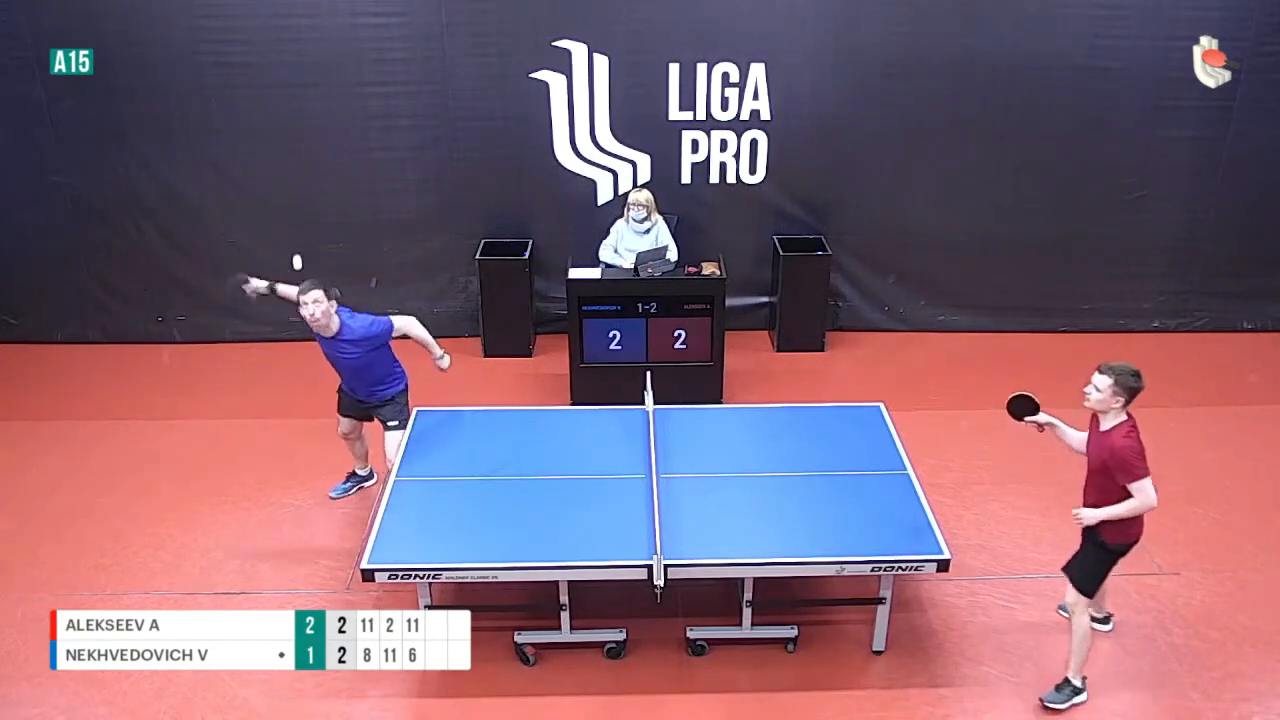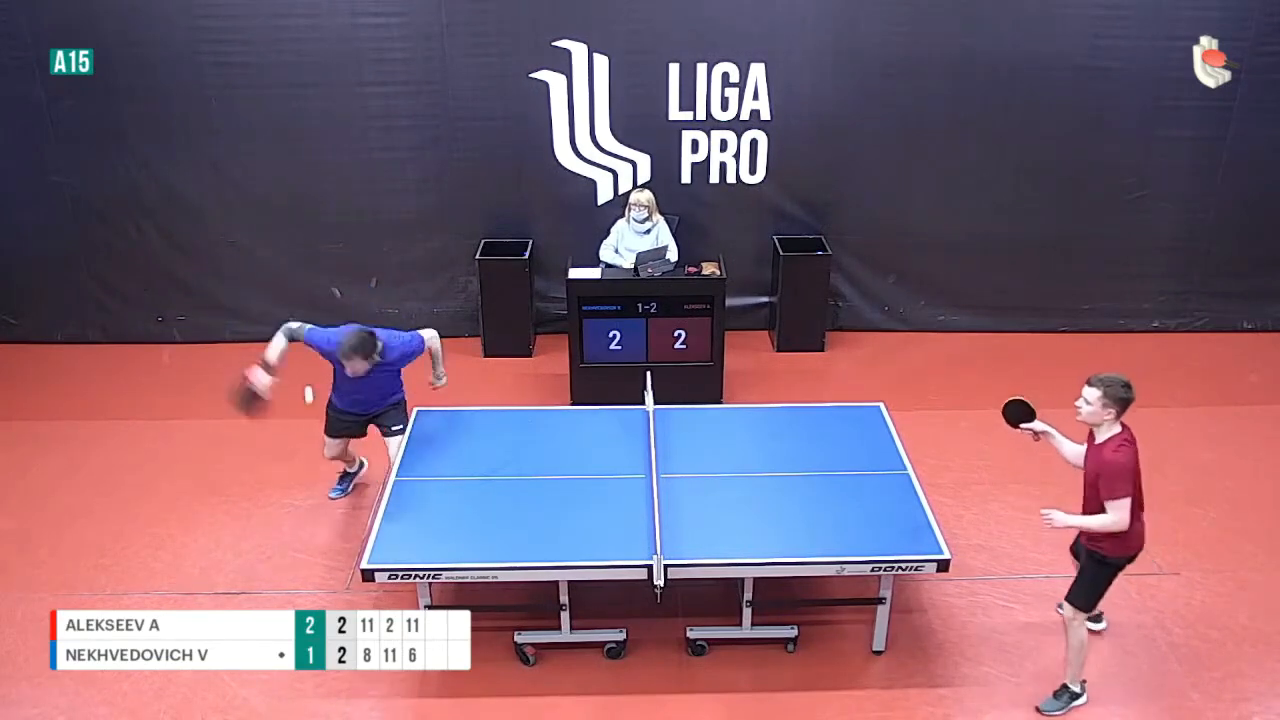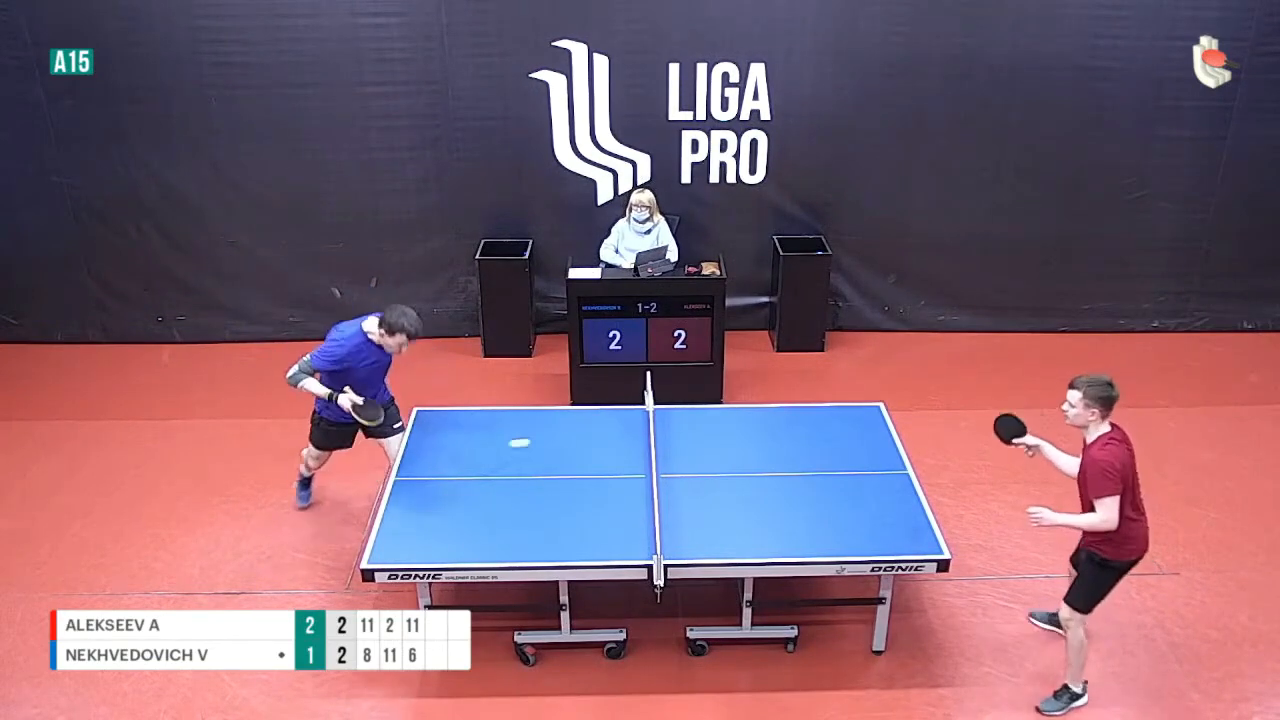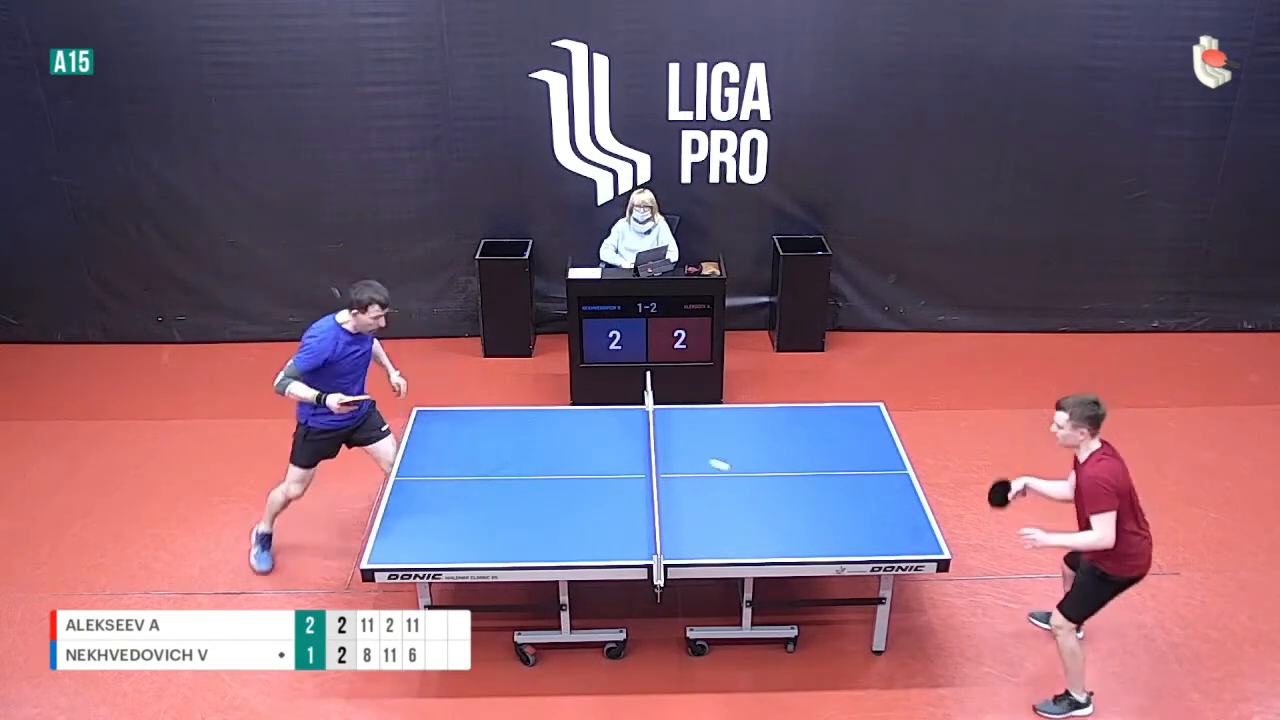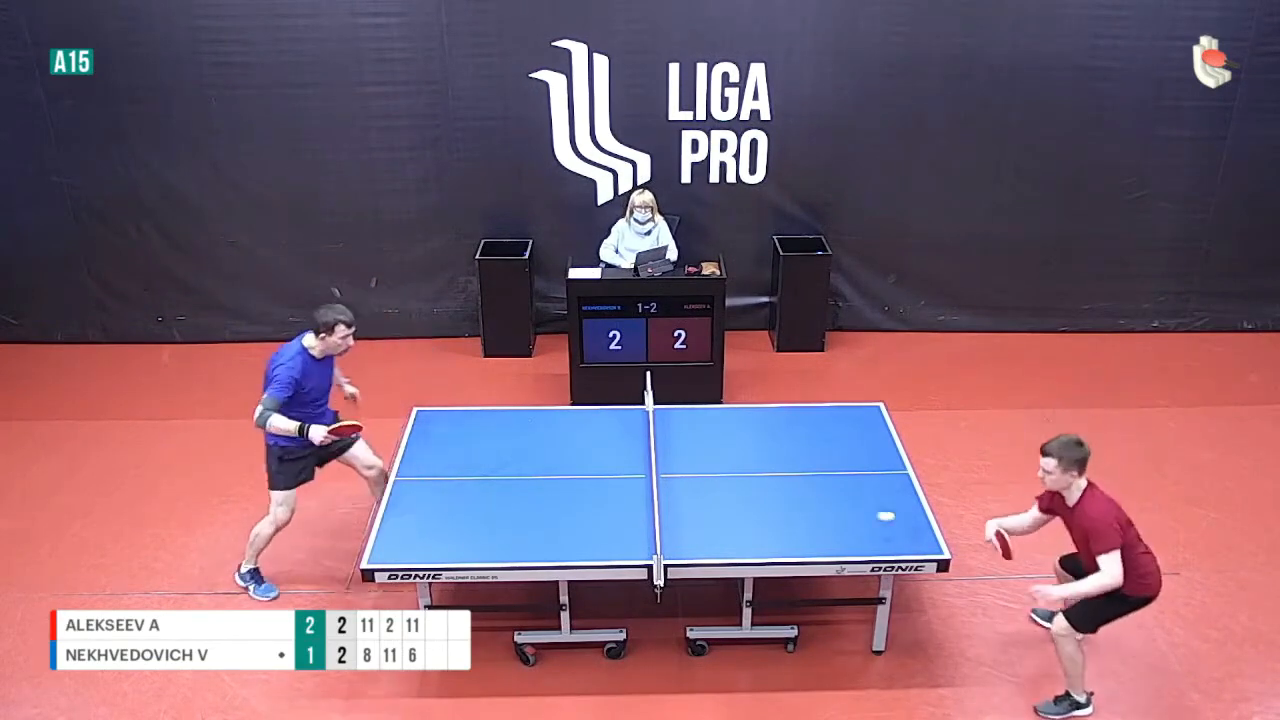
dt=0.2s
person 1, frame 1
left shoulder: (1122, 445)
right shoulder: (1102, 419)
left elbow: (1148, 500)
right elbow: (1087, 446)
left wrist: (1098, 514)
right wrist: (1052, 424)
left hip: (1112, 530)
right hip: (1101, 521)
left knee: (1076, 601)
right knee: (1088, 571)
left ankle: (1074, 684)
right ankle: (1100, 613)
person 1, frame 2
left shoulder: (1115, 459)
right shoulder: (1101, 432)
left elbow: (1119, 522)
right elbow: (1083, 459)
left wrist: (1070, 520)
right wrist: (1048, 432)
left hip: (1112, 544)
right hip: (1096, 535)
left knee: (1072, 614)
right knee: (1079, 560)
left ankle: (1073, 689)
right ankle: (1092, 614)
person 1, frame 3
left shoulder: (1103, 458)
right shoulder: (1107, 435)
left elbow: (1107, 520)
right elbow: (1079, 470)
left wrist: (1056, 519)
right wrist: (1040, 445)
left hip: (1115, 547)
right hip: (1112, 537)
left knee: (1071, 615)
right knee: (1076, 570)
left ankle: (1074, 690)
right ankle: (1064, 618)
person 1, frame 4
left shoulder: (1098, 475)
right shoulder: (1094, 453)
left elbow: (1104, 538)
right elbow: (1071, 491)
left wrist: (1050, 539)
right wrist: (1029, 483)
left hip: (1119, 561)
right hip: (1127, 545)
left knee: (1061, 623)
right knee: (1070, 568)
right ankle: (1069, 620)
person 1, frame 5
left shoulder: (1097, 515)
right shoulder: (1060, 493)
left elbow: (1113, 578)
right elbow: (1031, 520)
left wrist: (1062, 592)
right wrist: (999, 524)
left hip: (1134, 585)
right hip: (1108, 570)
left knee: (1062, 629)
right knee: (1063, 568)
right ankle: (1066, 620)
person 2, frame 1
left shoulder: (363, 327)
right shoulder: (318, 320)
left elbow: (409, 323)
right elbow: (302, 295)
left wrist: (439, 355)
right wrist: (269, 288)
left hip: (389, 393)
right hip: (353, 391)
left knee: (395, 463)
right knee: (347, 433)
right ankle: (363, 473)
person 2, frame 2
left shoulder: (398, 347)
right shoulder: (335, 342)
left elbow: (431, 336)
right elbow: (289, 330)
left wrist: (439, 372)
right wrist: (268, 368)
left hip: (388, 404)
right hip: (345, 405)
right knee: (333, 453)
right ankle: (354, 467)
person 2, frame 3
left shoulder: (389, 329)
right shoulder: (342, 345)
right elbow: (294, 376)
right wrist: (334, 397)
left hip: (378, 403)
right hip: (335, 411)
right knee: (315, 462)
right ankle: (305, 475)
person 2, frame 4
left shoulder: (365, 326)
right shoulder: (321, 339)
right elbow: (282, 383)
left wrist: (391, 371)
right wrist: (324, 399)
left hip: (358, 411)
right hip: (319, 421)
left knee: (396, 468)
right knee: (294, 490)
right ankle: (263, 535)
person 2, frame 5
left shoulder: (328, 345)
right shoulder: (289, 367)
right elbow: (262, 417)
left wrist: (342, 383)
right wrist: (306, 431)
left hip: (324, 427)
right hip: (289, 443)
left knee: (375, 468)
right knee: (280, 516)
right ankle: (247, 571)
